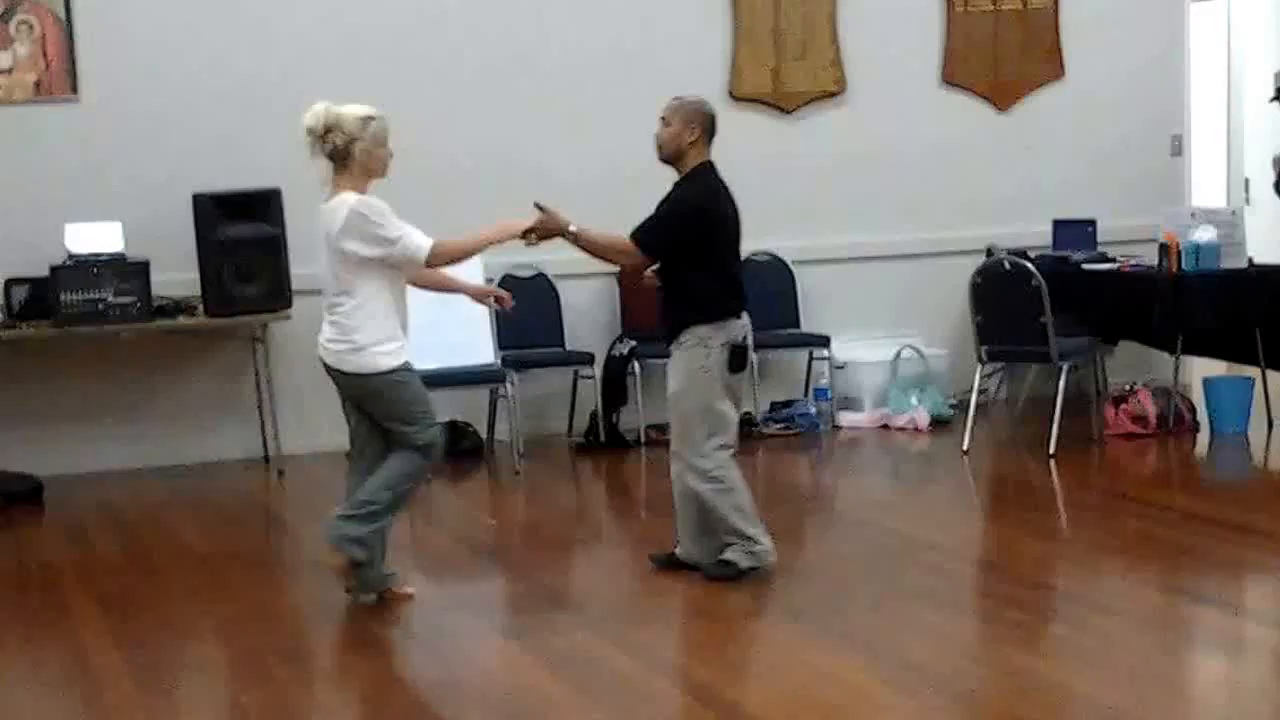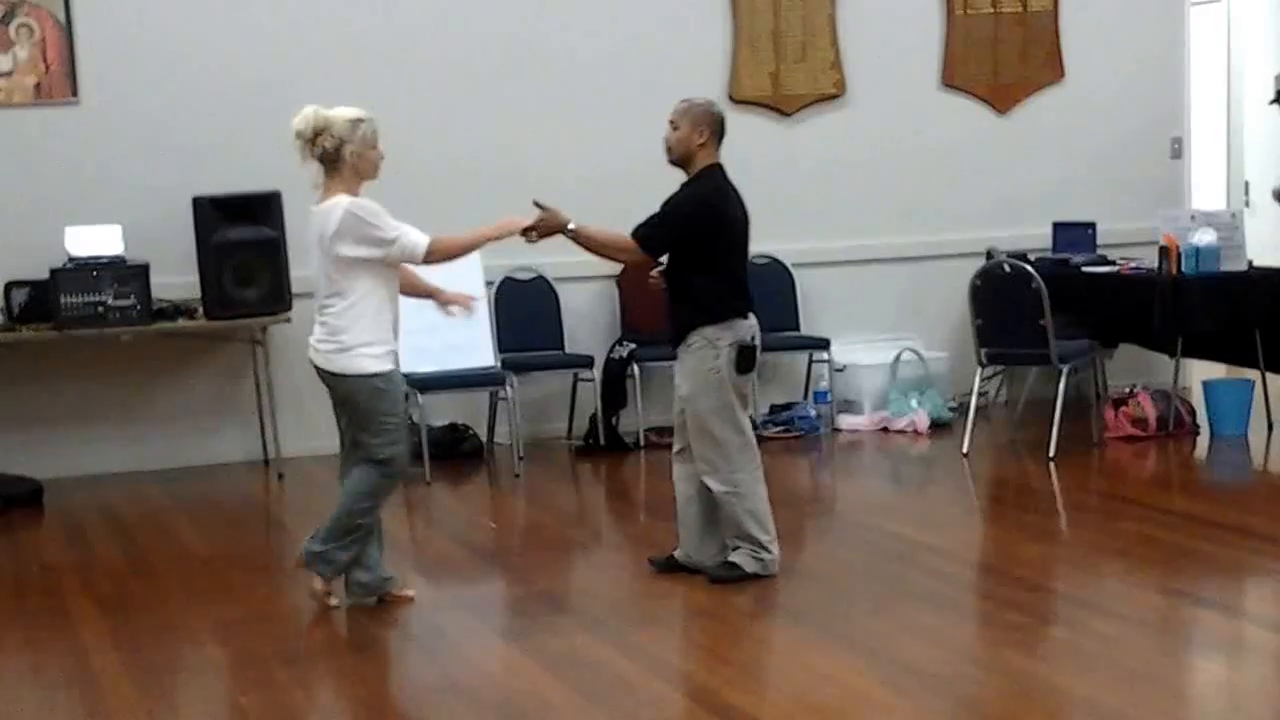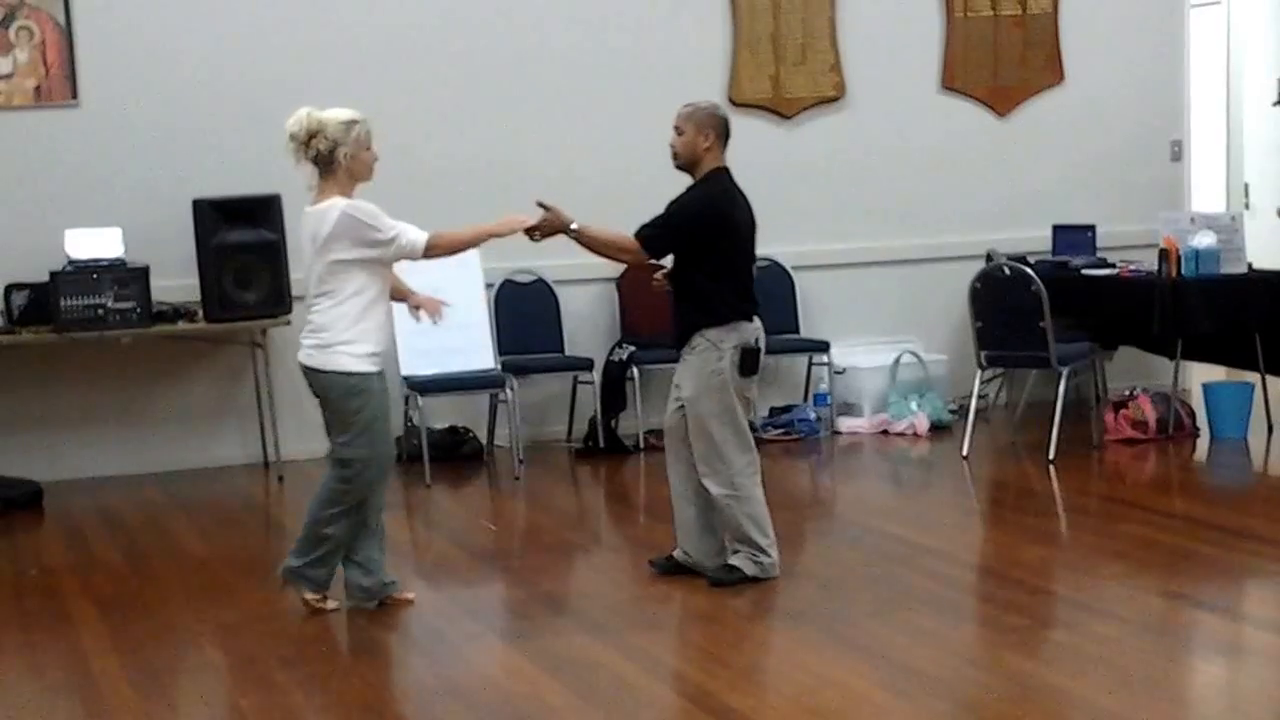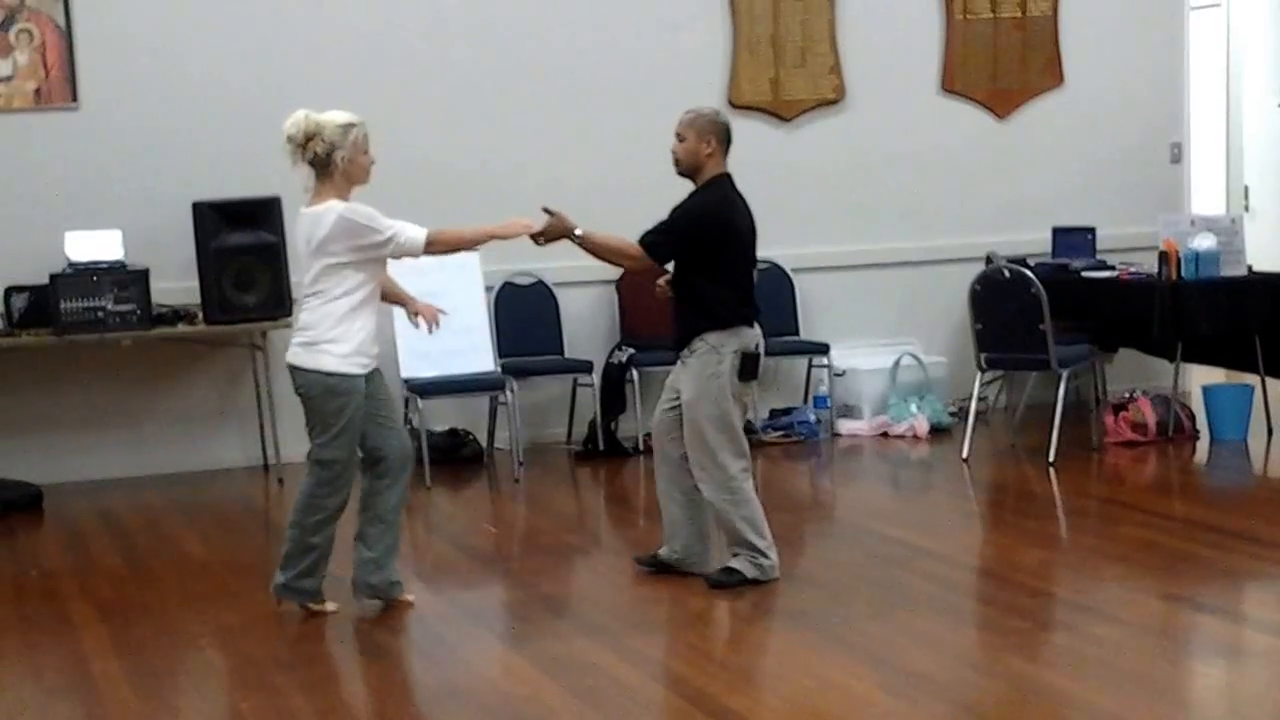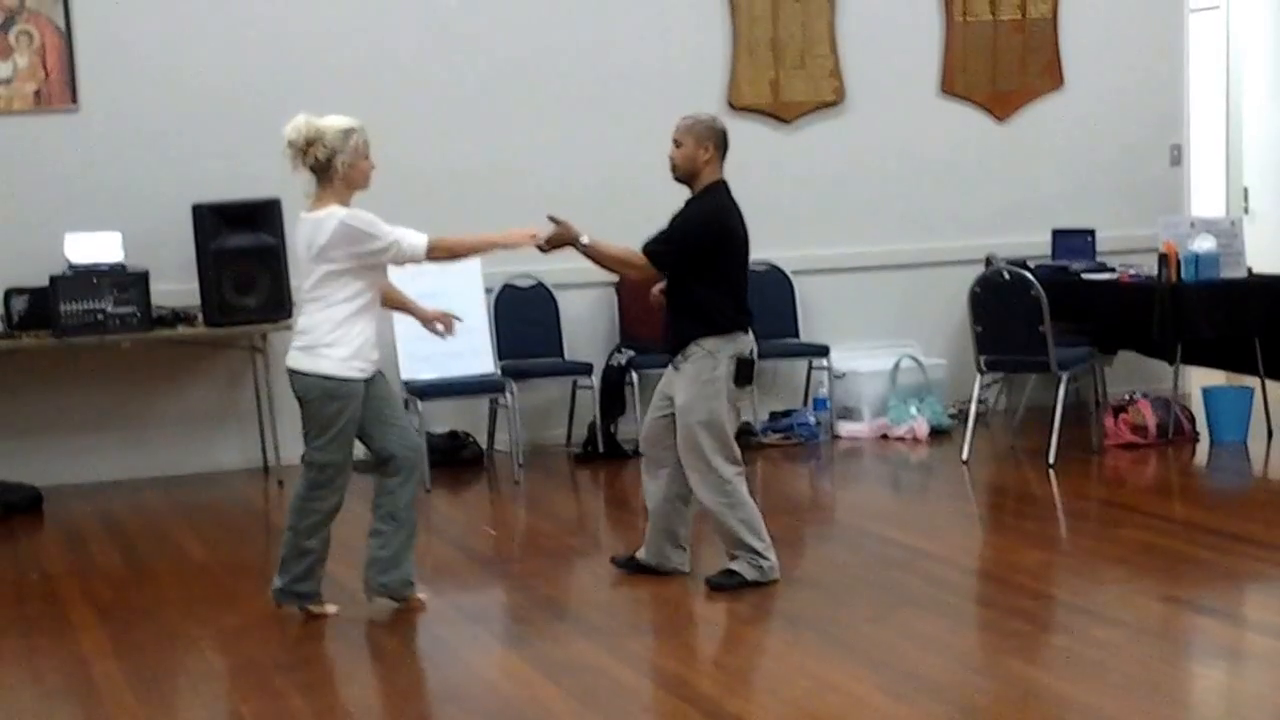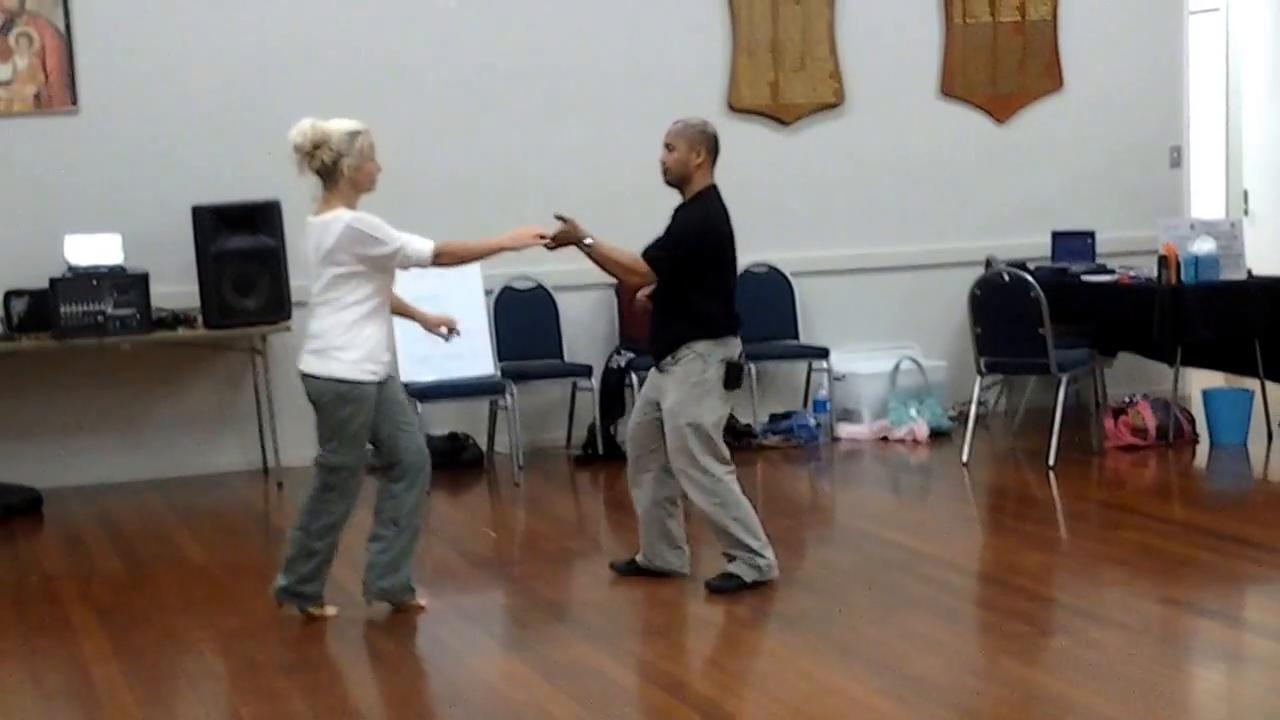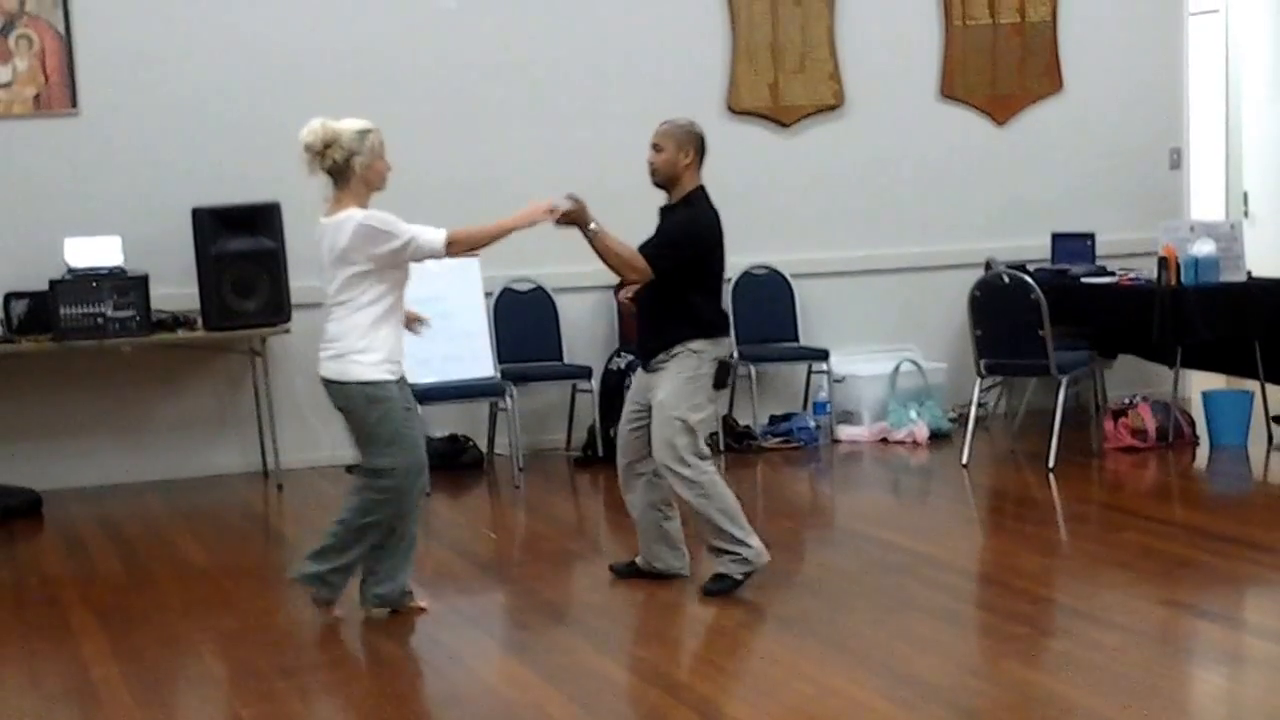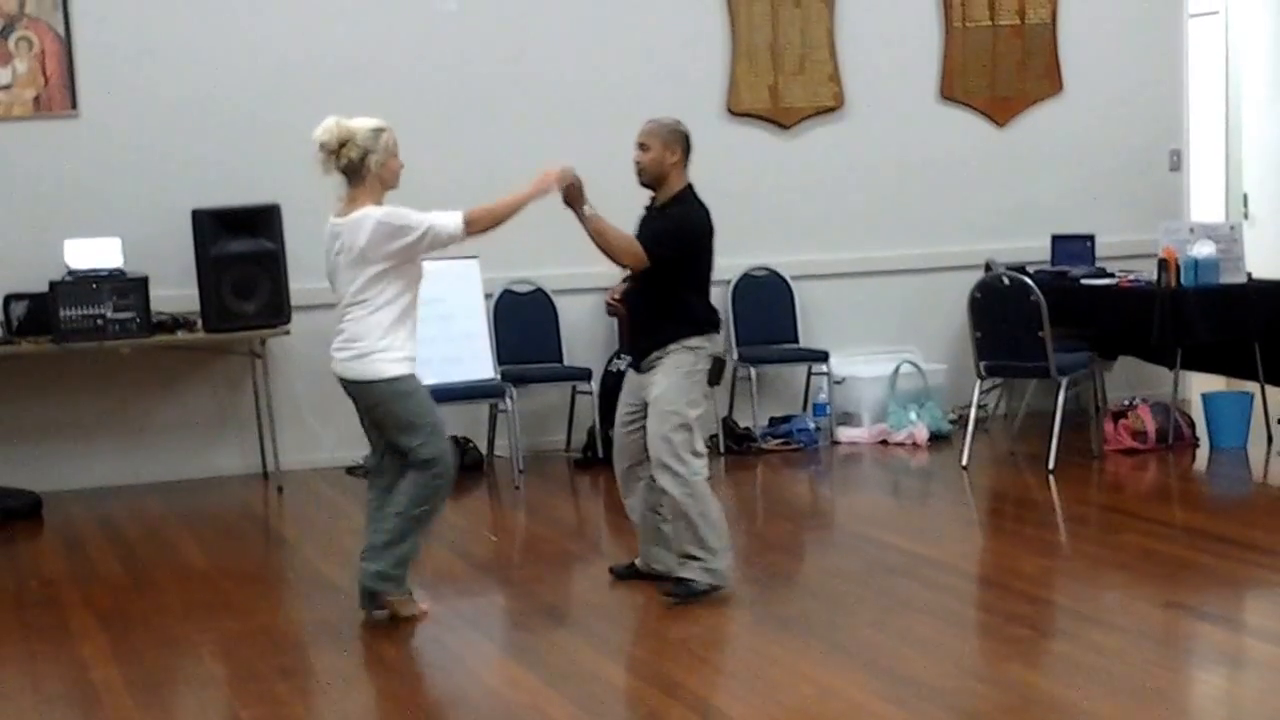
dt=0.1s
person 1, frame 1
left shoulder: (343, 208)
right shoulder: (361, 210)
left elbow: (406, 266)
right elbow: (430, 253)
left wrist: (470, 289)
right wrist: (499, 233)
left hip: (351, 355)
right hip: (372, 359)
left knee: (373, 455)
right knee: (423, 446)
left ankle: (367, 574)
right ankle: (354, 531)
person 1, frame 2
left shoulder: (333, 210)
right shoulder: (354, 212)
left elbow: (391, 269)
right elbow: (429, 250)
left wrist: (438, 294)
right wrist: (497, 230)
left hip: (343, 357)
right hip: (359, 361)
left knee: (368, 460)
right knee: (384, 461)
left ankle: (365, 577)
right ankle: (323, 556)
person 1, frame 3
left shoulder: (327, 213)
right shoulder: (348, 214)
left elbow: (374, 271)
right elbow: (429, 245)
left wrist: (412, 296)
right wrist: (497, 227)
left hip: (354, 361)
right hip: (342, 364)
left knee: (368, 465)
right knee: (353, 468)
left ankle: (368, 577)
right ankle: (307, 573)
person 1, frame 4
left shoulder: (321, 215)
right shoulder: (345, 218)
left elbow: (368, 274)
right elbow: (429, 242)
left wrist: (409, 302)
right wrist: (499, 230)
left hip: (350, 364)
right hip: (329, 366)
left knee: (392, 458)
right knee: (334, 471)
left ankle: (376, 576)
right ankle: (298, 584)
person 1, frame 5
left shoulder: (326, 222)
right shoulder: (346, 224)
left elbow: (369, 284)
right elbow: (430, 249)
left wrist: (421, 312)
right wrist: (502, 240)
left hip: (356, 368)
right hip: (327, 371)
left knee: (405, 455)
right knee: (326, 478)
left ankle: (390, 574)
right ankle: (296, 587)
person 1, frame 6
left shoulder: (335, 225)
right shoulder: (352, 227)
right elbow: (435, 254)
left wrist: (421, 317)
right wrist: (507, 241)
left hip: (367, 372)
right hip: (340, 374)
left knee: (410, 460)
right knee: (338, 480)
left ankle: (389, 579)
right ankle: (299, 587)
person 1, frame 7
left shoulder: (337, 223)
right shoulder: (367, 226)
right elbow: (451, 242)
left wrist: (398, 311)
right wrist: (520, 220)
left hip: (367, 368)
right hip: (361, 373)
left knee: (406, 471)
right knee: (394, 475)
left ankle: (386, 584)
right ankle: (323, 572)
person 1, frame 8
left shoulder: (341, 224)
right shoulder: (385, 222)
right elbow: (469, 224)
right wrist: (535, 189)
left hip: (367, 366)
right hip: (381, 370)
left knee: (394, 470)
right knee: (434, 462)
left ankle: (384, 588)
right ankle: (382, 574)
person 2, frame 1
left shoulder: (692, 198)
right shoulder: (706, 191)
left elbow: (631, 252)
left wrist: (565, 230)
right wrist: (665, 271)
left hip: (706, 339)
right hip: (702, 335)
left knee: (704, 452)
right knee: (689, 450)
left ankle: (749, 545)
right ankle: (699, 547)
person 2, frame 2
left shoulder: (700, 198)
right shoulder: (714, 192)
left elbow: (631, 248)
left wrist: (566, 226)
right wrist: (671, 272)
left hip: (715, 339)
right hip: (710, 336)
left knee: (722, 451)
right knee: (691, 450)
left ankle: (756, 551)
right ankle: (700, 549)
person 2, frame 3
left shoulder: (704, 201)
right shoulder: (723, 196)
left elbow: (633, 248)
left wrist: (568, 227)
right wrist: (678, 273)
left hip: (719, 342)
right hip: (708, 341)
left knee: (722, 456)
right knee: (686, 446)
left ankle: (756, 556)
right ankle: (700, 550)
person 2, frame 4
left shoulder: (707, 207)
right shoulder: (723, 202)
left elbow: (638, 256)
left wrist: (573, 232)
right wrist: (679, 279)
left hip: (718, 347)
right hip: (705, 346)
left knee: (718, 460)
right knee: (670, 440)
left ankle: (756, 559)
right ankle: (685, 549)
person 2, frame 5
left shoulder: (707, 214)
right shoulder: (710, 209)
left elbow: (639, 265)
left wrist: (578, 241)
right wrist: (672, 285)
left hip: (713, 353)
right hip: (690, 353)
left knee: (709, 464)
right knee: (661, 451)
left ankle: (755, 560)
right ankle: (664, 551)
person 2, frame 6
left shoulder: (700, 219)
right shoulder: (696, 213)
left elbow: (639, 271)
left wrist: (583, 240)
right wrist: (659, 290)
left hip: (700, 357)
right hip: (674, 358)
left knee: (700, 466)
right knee: (646, 456)
left ankle: (753, 559)
right ankle: (661, 554)
person 2, frame 7
left shoulder: (696, 219)
right shoulder: (672, 212)
left elbow: (633, 266)
left wrist: (586, 224)
right wrist: (639, 290)
left hip: (689, 356)
right hip: (655, 357)
left knee: (682, 463)
right knee: (635, 459)
left ankle: (741, 551)
right ankle: (661, 556)
person 2, frame 8
left shoulder: (687, 216)
right shoulder: (656, 210)
left elbow: (631, 256)
left wrist: (582, 207)
right wrist: (625, 290)
left hip: (681, 353)
right hip: (645, 356)
left knee: (672, 459)
right knee: (632, 461)
left ankle: (707, 562)
right ankle: (659, 557)
